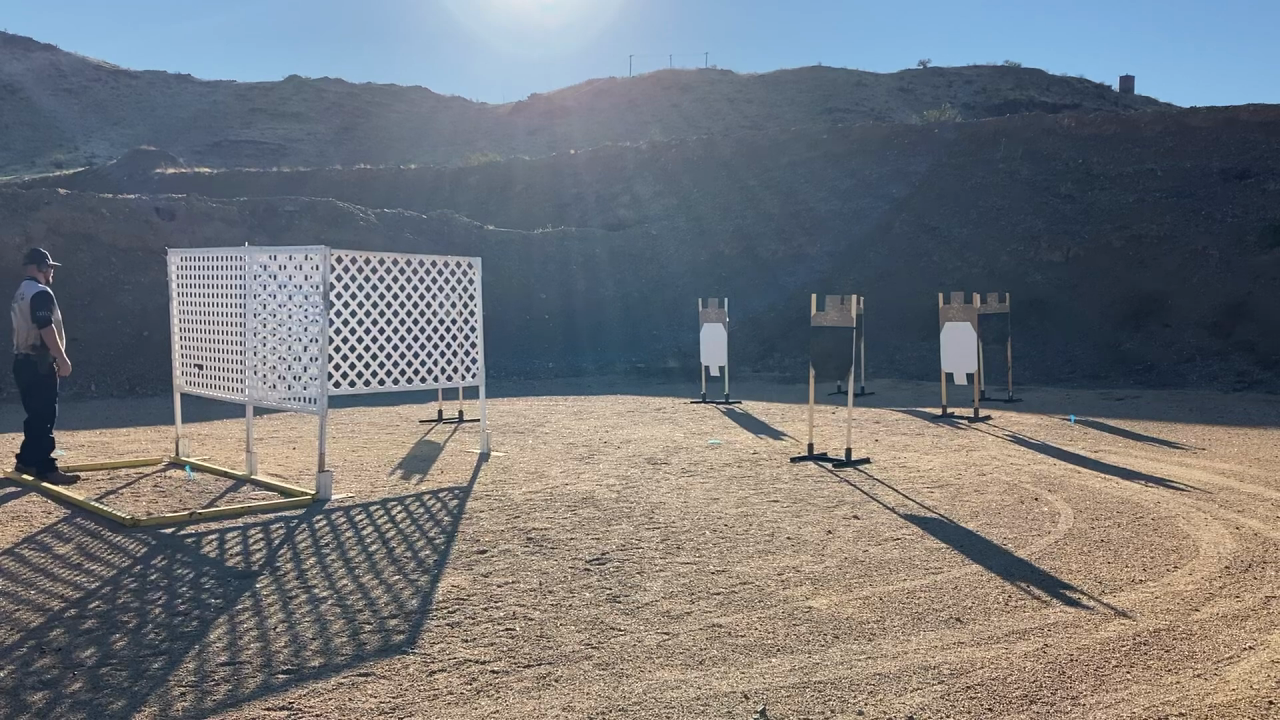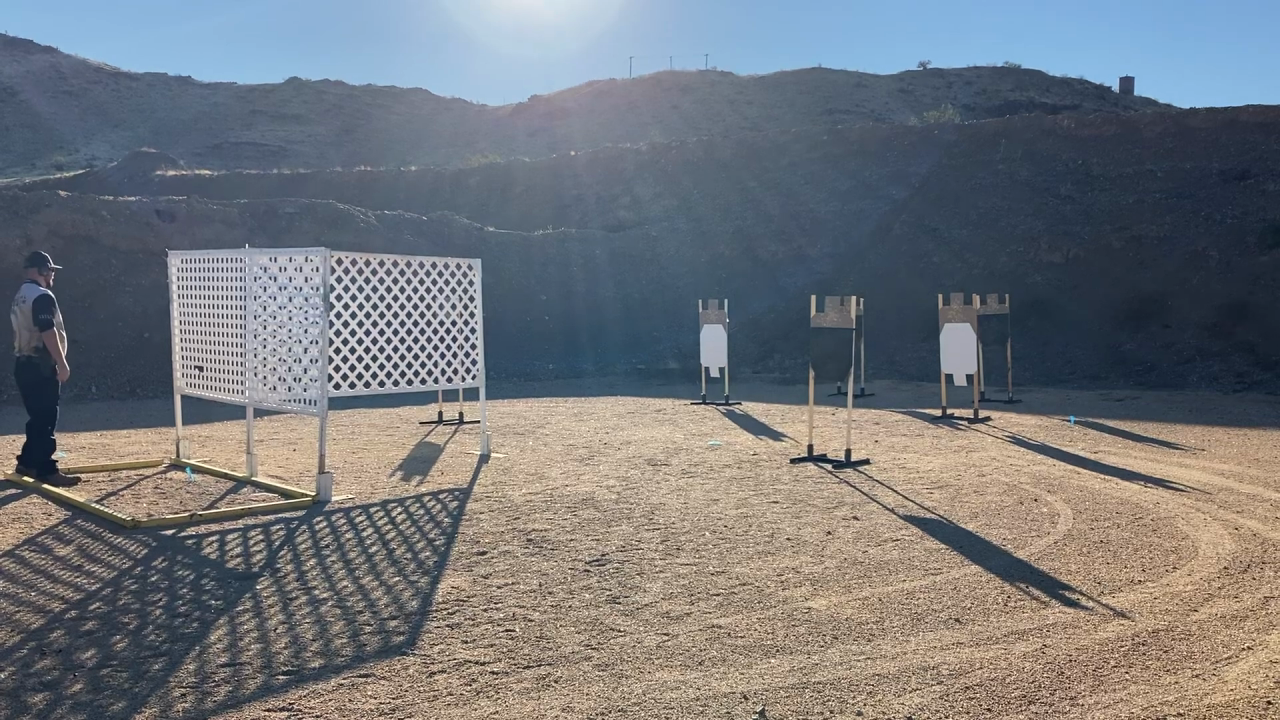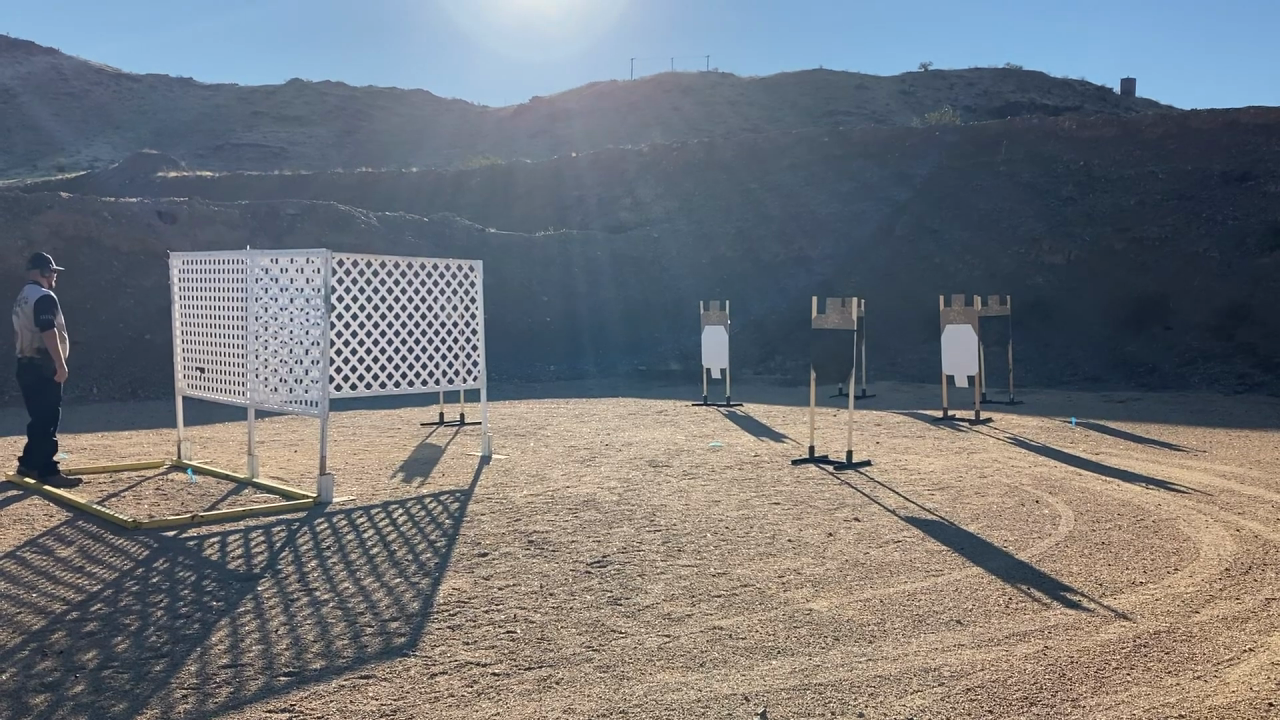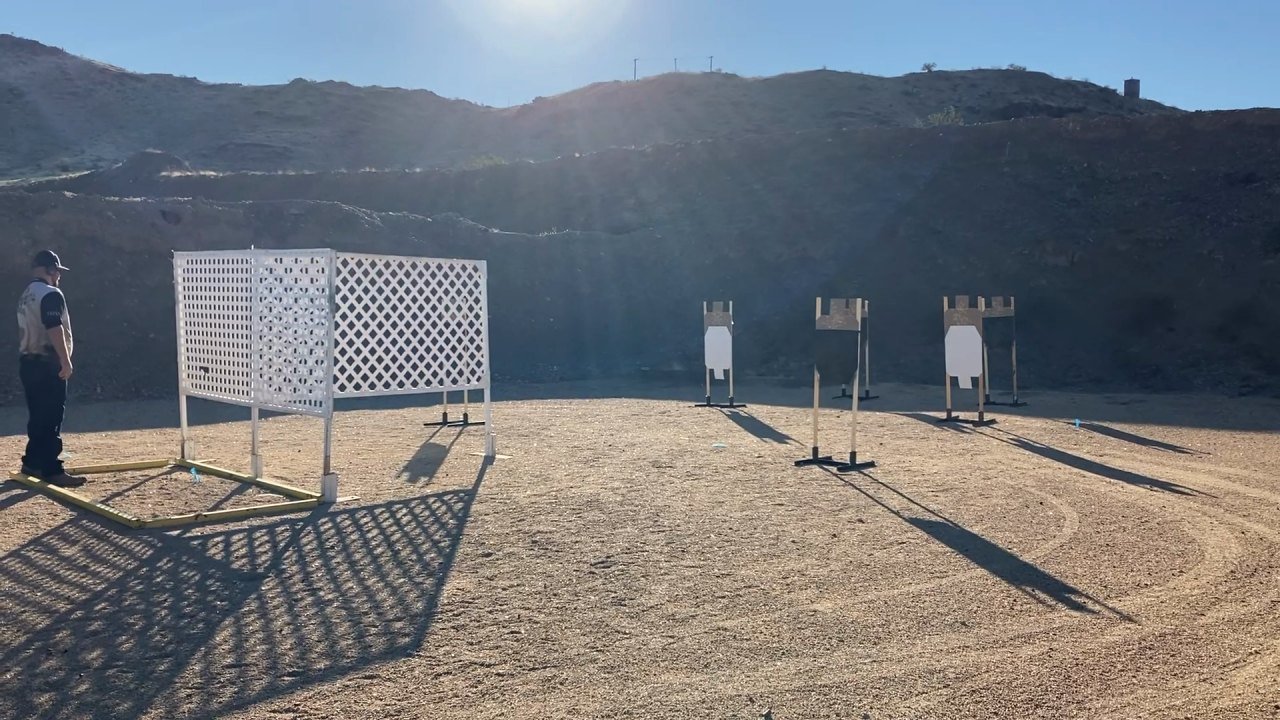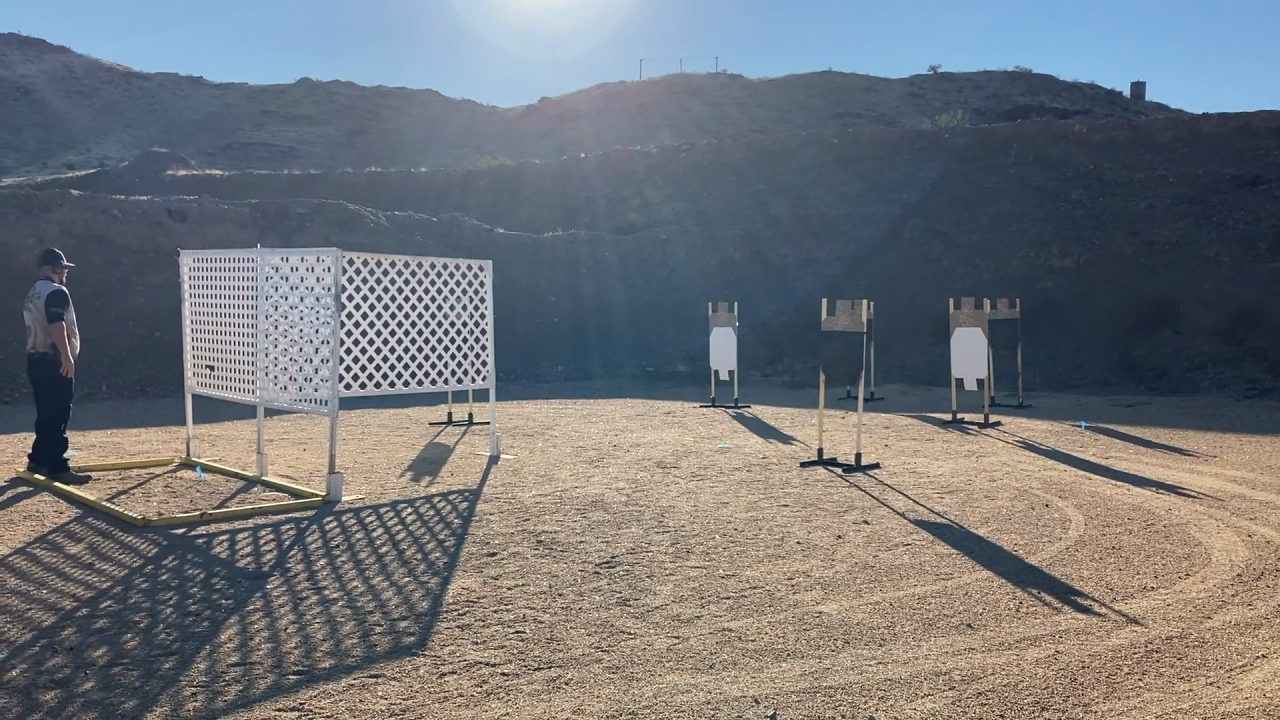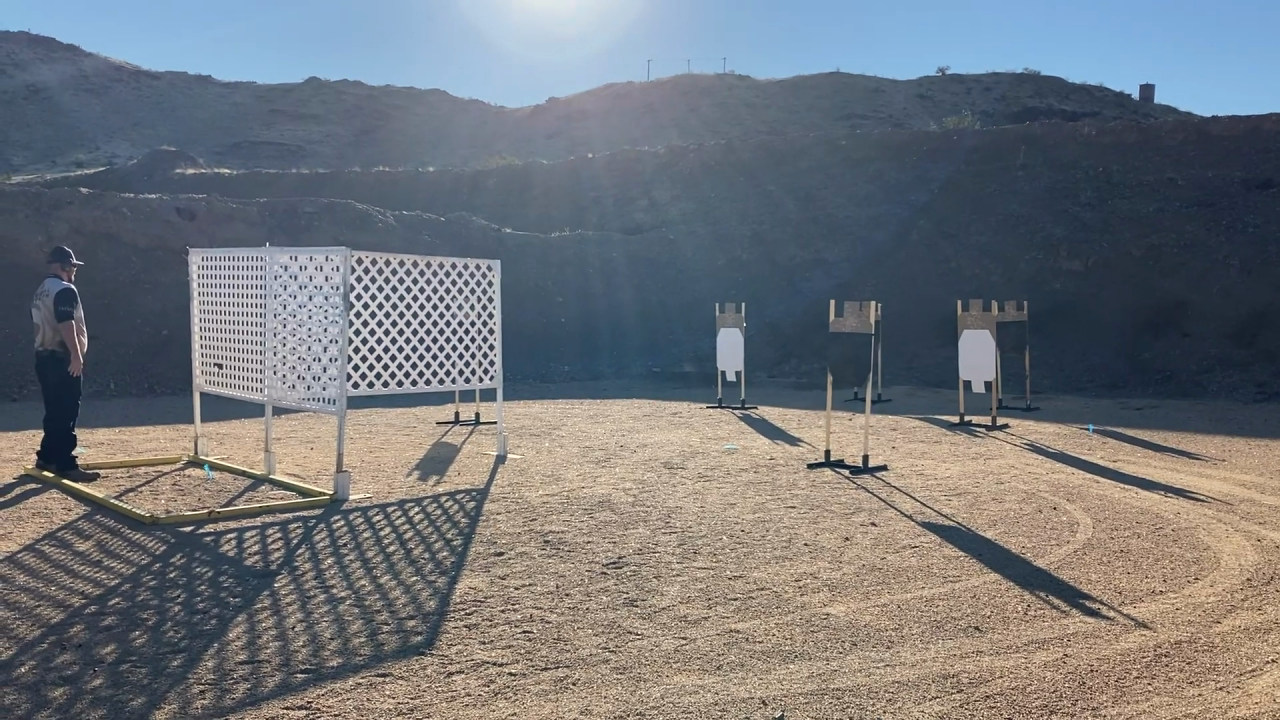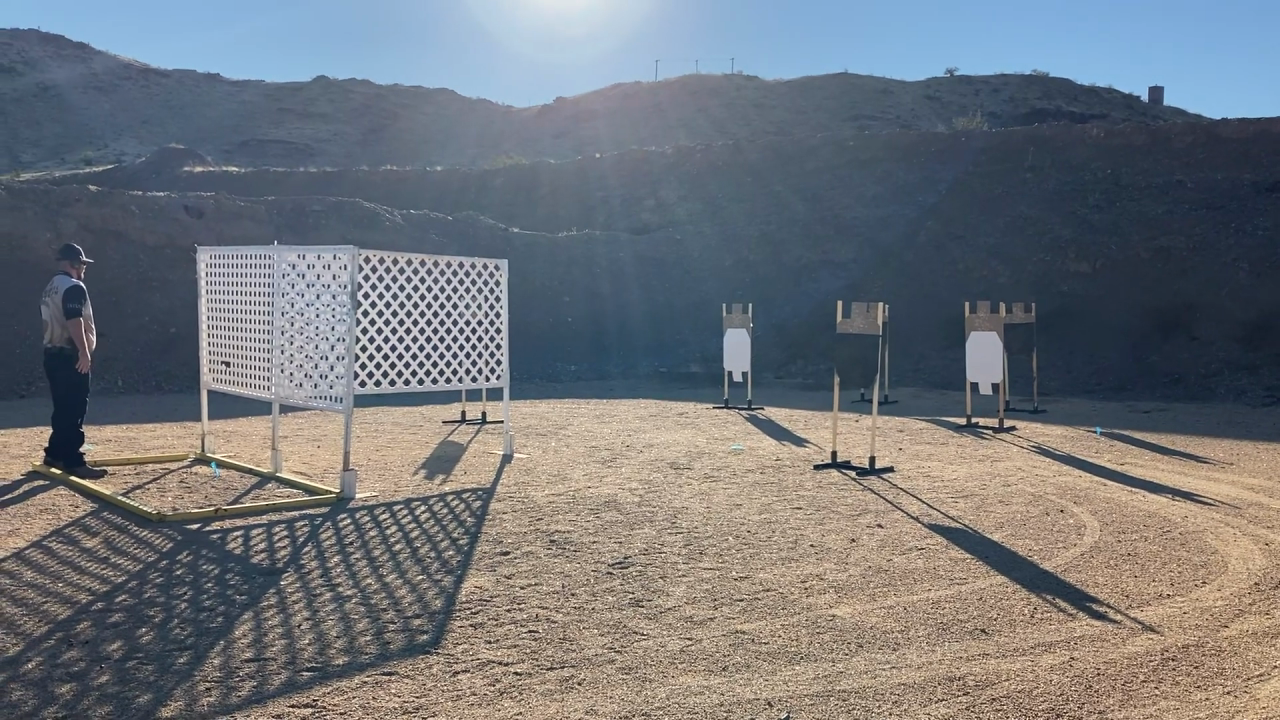
dt=0.4s
person 1, frame 1
left shoulder: (20, 294)
right shoulder: (41, 293)
right elbow: (47, 329)
right wrist: (62, 358)
left hip: (23, 362)
right hip: (38, 363)
left knee: (35, 415)
right knee: (44, 416)
left ankle: (26, 461)
right ankle: (45, 468)
person 1, frame 2
left shoulder: (19, 297)
right shoulder: (42, 296)
right elbow: (48, 333)
right wrist: (62, 363)
left hip: (24, 364)
right hip: (41, 365)
left knee: (37, 417)
right knee: (46, 418)
left ankle: (27, 462)
right ankle: (46, 469)
person 1, frame 3
left shoulder: (22, 298)
right shoulder: (44, 297)
right elbow: (49, 333)
right wrist: (61, 364)
left hip: (26, 365)
right hip: (42, 367)
left knee: (39, 419)
right knee: (48, 420)
left ankle: (29, 464)
right ankle: (47, 471)
person 1, frame 4
left shoulder: (26, 295)
right shoulder: (51, 294)
right elbow: (55, 329)
right wrist: (66, 361)
left hip: (29, 362)
right hip: (47, 364)
left knee: (38, 416)
right knee: (51, 418)
left ankle: (33, 462)
right ankle: (51, 470)
person 1, frame 5
left shoulder: (32, 293)
right shoulder: (56, 292)
right elbow: (57, 325)
right wrist: (66, 356)
left hip: (36, 360)
right hip: (54, 362)
left knee: (46, 414)
right knee: (58, 416)
left ankle: (39, 460)
right ankle: (57, 468)
person 1, frame 6
left shoulder: (41, 291)
right shoulder: (65, 290)
right elbow: (66, 324)
right wrist: (76, 355)
left hip: (44, 357)
right hip: (62, 359)
left knee: (54, 411)
right knee: (66, 413)
left ankle: (47, 457)
right ankle: (65, 465)
person 1, frame 7
left shoulder: (50, 288)
right shoulder: (74, 287)
right elbow: (74, 321)
right wrist: (84, 352)
left hip: (53, 354)
right hip: (70, 356)
left knee: (62, 408)
right knee: (74, 410)
left ankle: (55, 454)
right ankle: (73, 462)
